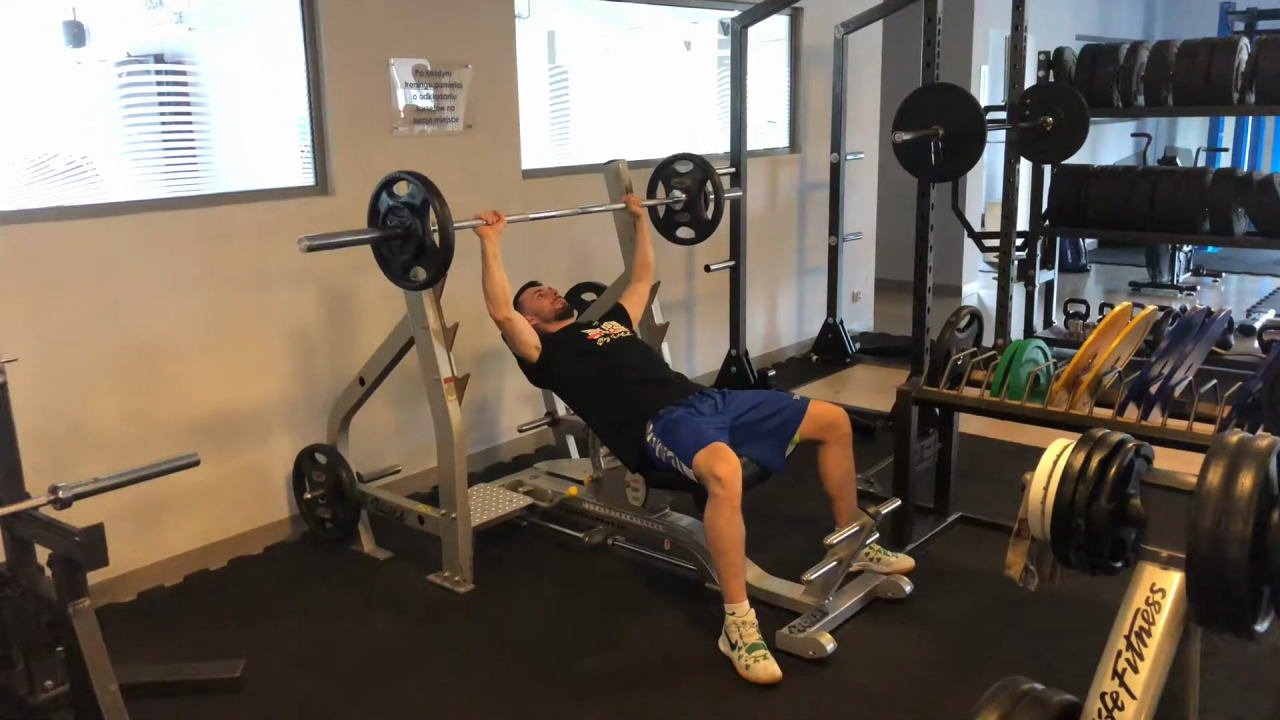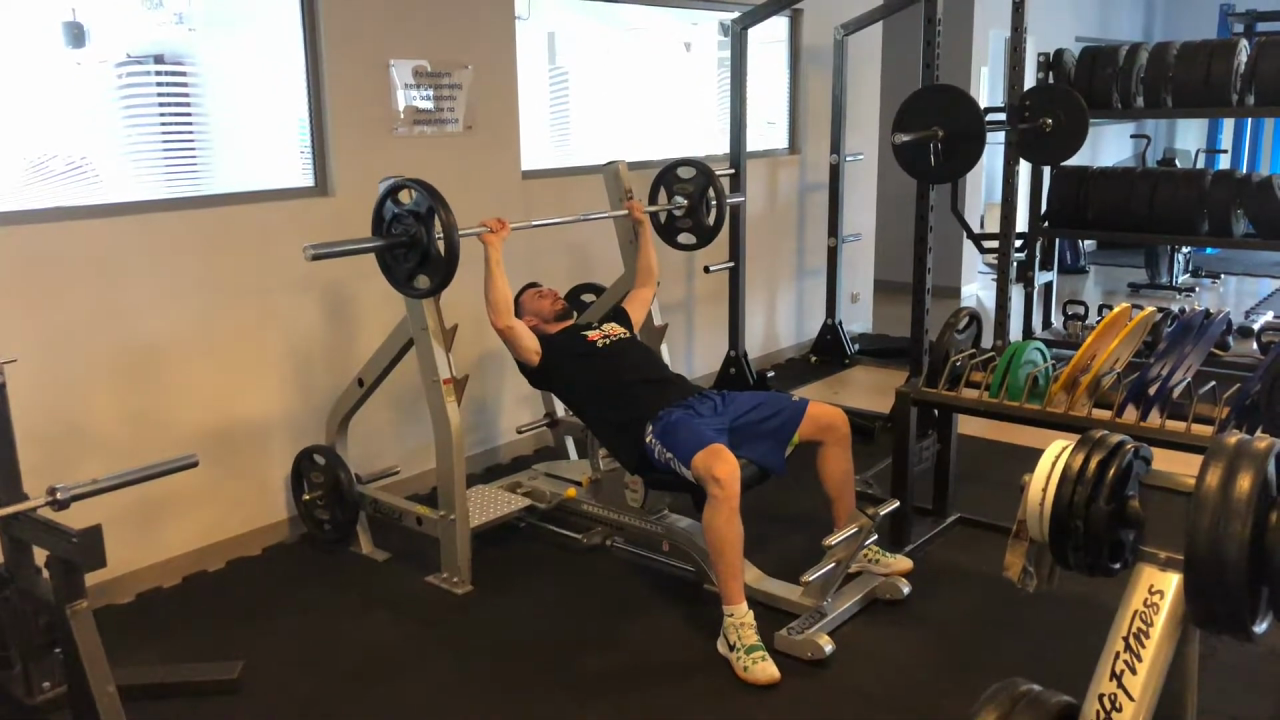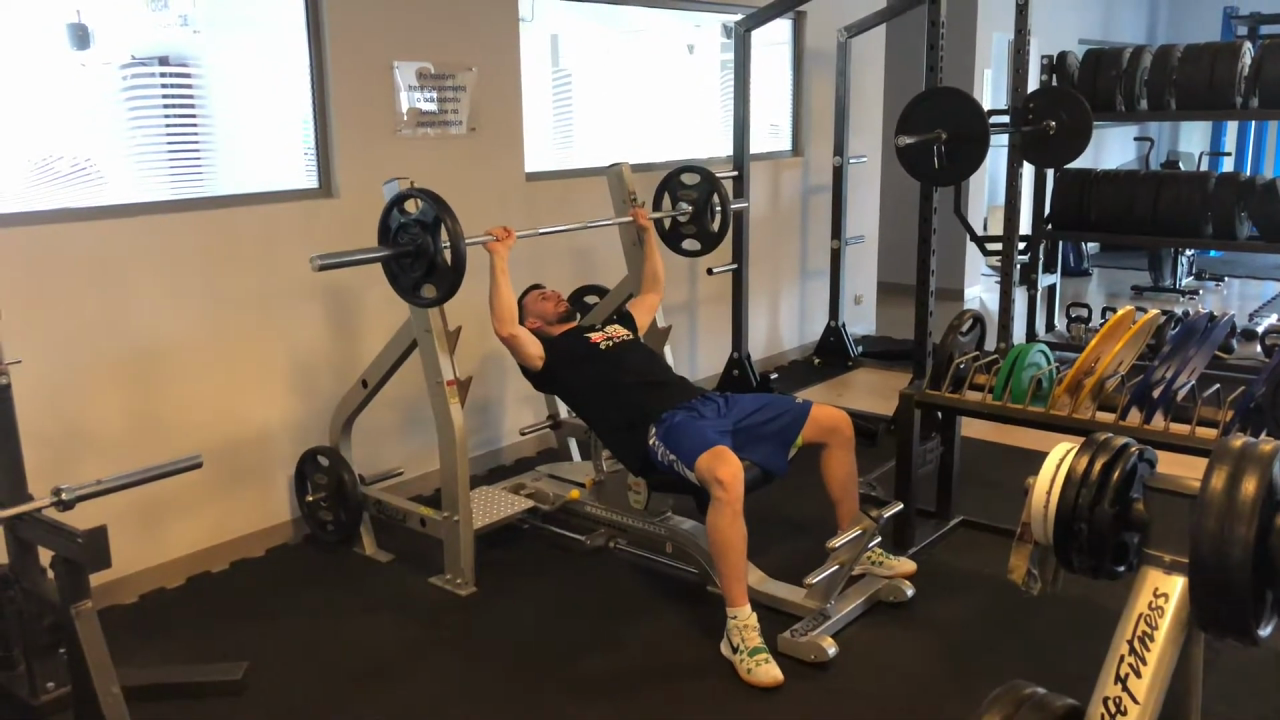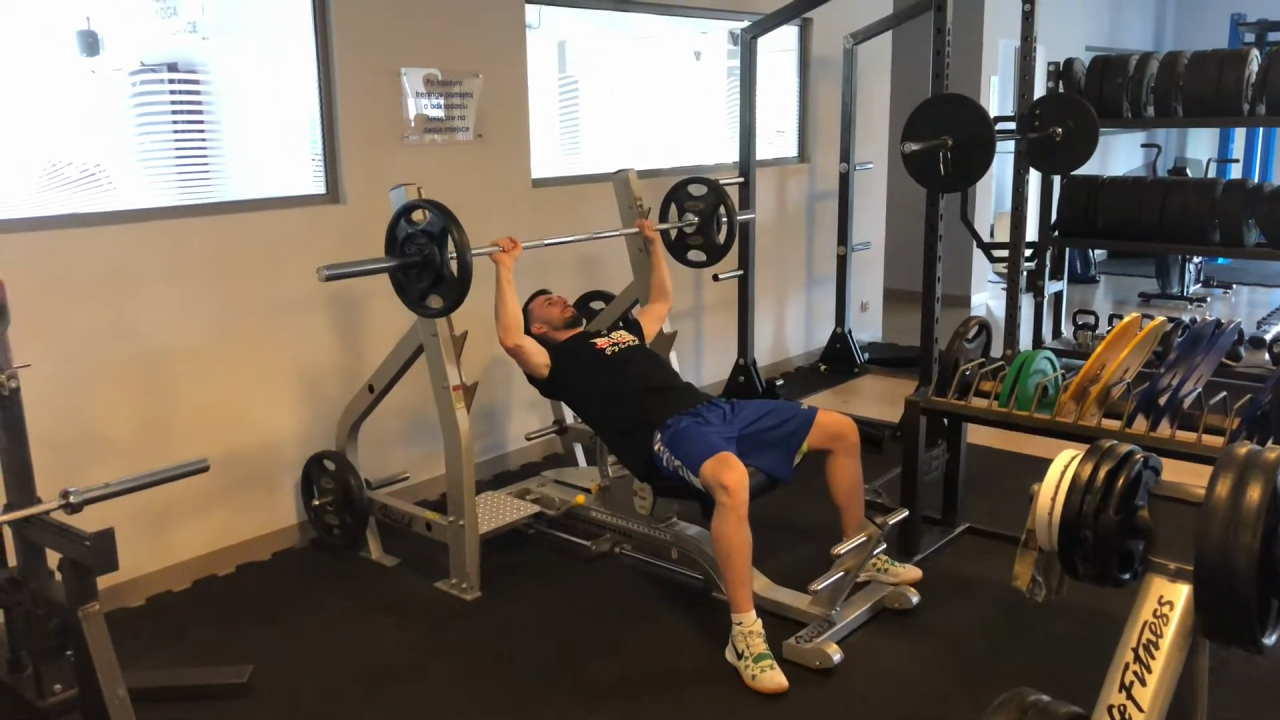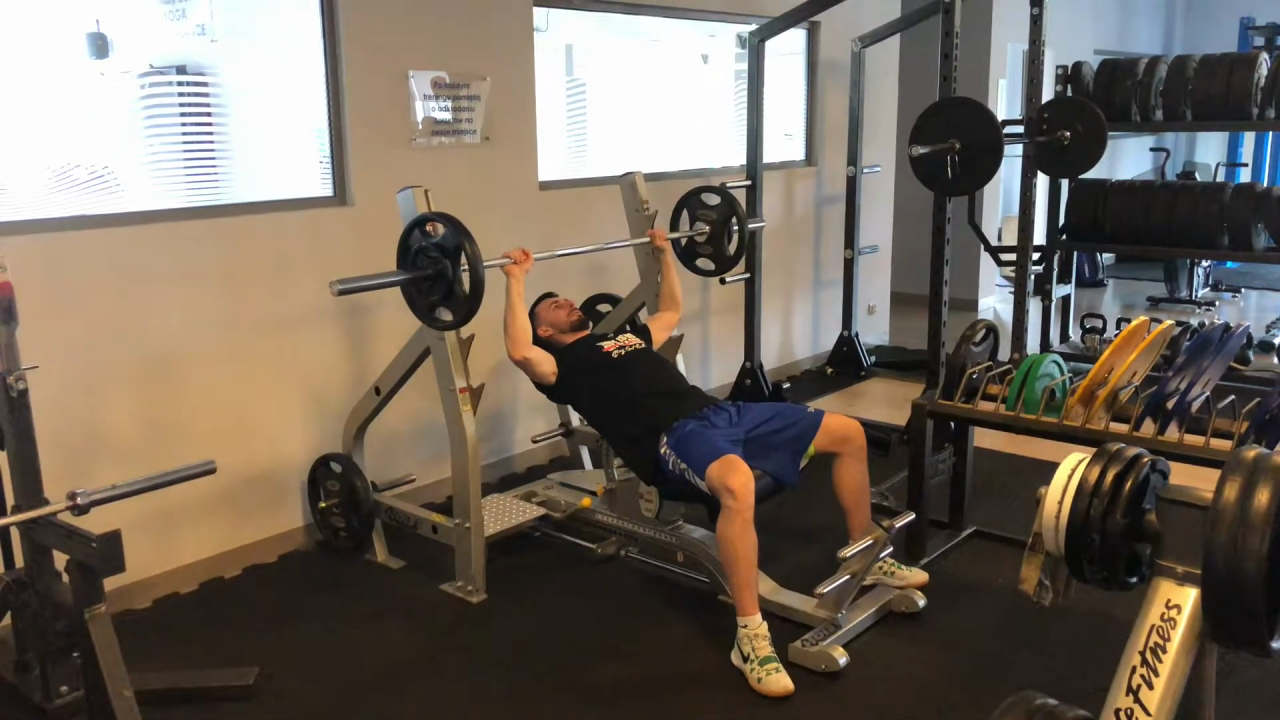
dt=0.5s
person 1, frame 1
left shoulder: (609, 321)
right shoulder: (545, 350)
left elbow: (642, 279)
right elbow: (501, 312)
left wrist: (640, 220)
right wrist: (490, 242)
left hip: (704, 399)
right hip: (658, 423)
left knee: (834, 421)
right knee: (724, 472)
right ankle: (738, 624)
person 1, frame 2
left shoulder: (609, 323)
right shoulder: (545, 352)
left elbow: (646, 285)
right elbow: (501, 320)
left wrist: (642, 226)
right wrist: (494, 250)
left hip: (704, 401)
right hip: (658, 425)
left knee: (833, 422)
right knee: (723, 474)
right ankle: (736, 626)
person 1, frame 3
left shoulder: (614, 325)
right shoulder: (549, 354)
left elbow: (652, 290)
right elbow: (505, 328)
left wrist: (648, 233)
right wrist: (499, 258)
left hip: (708, 402)
right hip: (662, 427)
left knee: (836, 424)
right knee: (727, 476)
right ankle: (740, 629)
person 1, frame 4
left shoulder: (619, 333)
right shoulder: (555, 360)
left elbow: (661, 302)
right elbow: (511, 339)
left wrist: (654, 245)
right wrist: (505, 268)
left hip: (713, 409)
right hip: (667, 433)
left knee: (843, 431)
right knee: (731, 482)
right ankle: (745, 635)
person 1, frame 5
left shoulder: (627, 336)
right shoulder: (563, 362)
left elbow: (671, 310)
right elbow: (520, 351)
left wrist: (665, 253)
right wrist: (516, 280)
left hip: (720, 412)
right hip: (673, 435)
left knee: (848, 434)
right knee: (737, 485)
right ankle: (751, 639)
